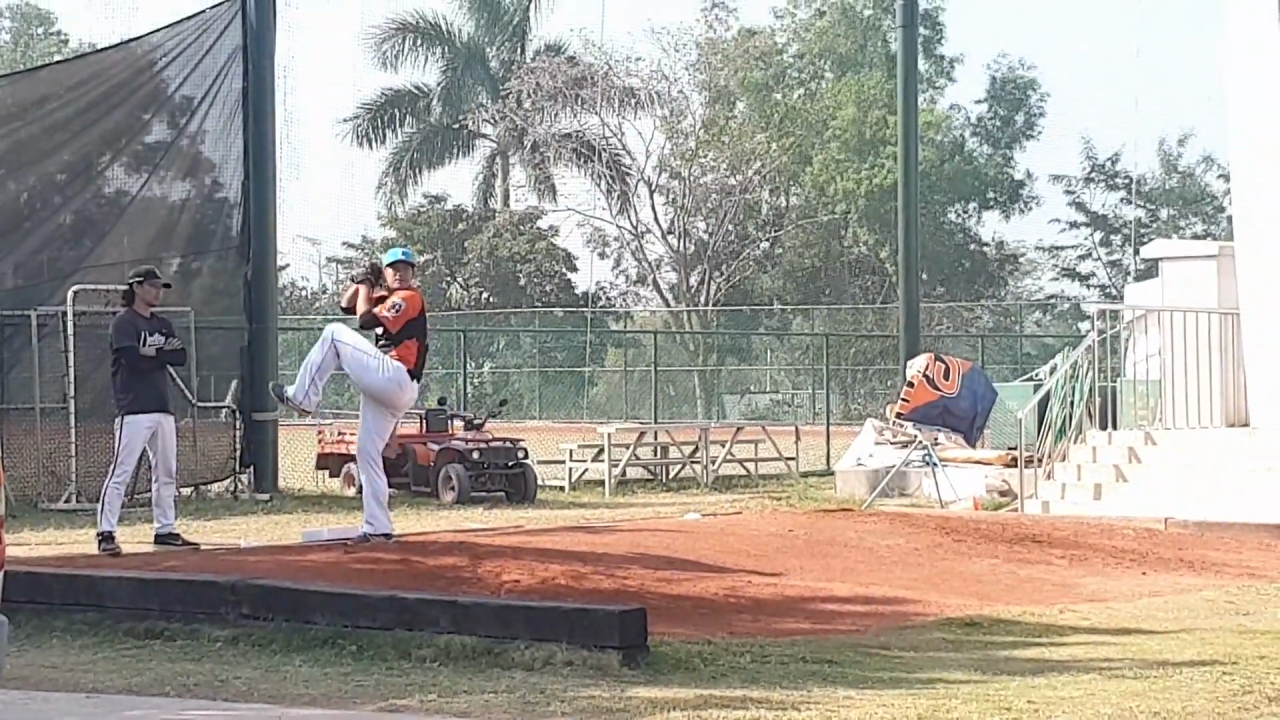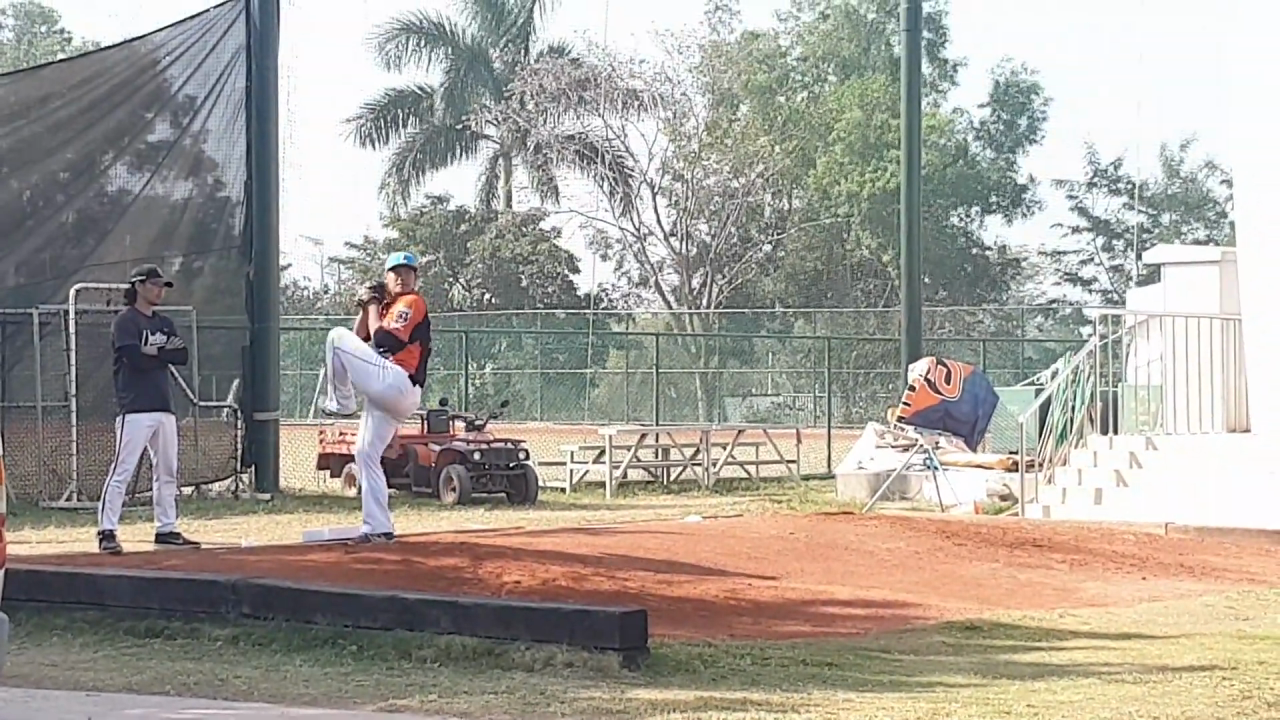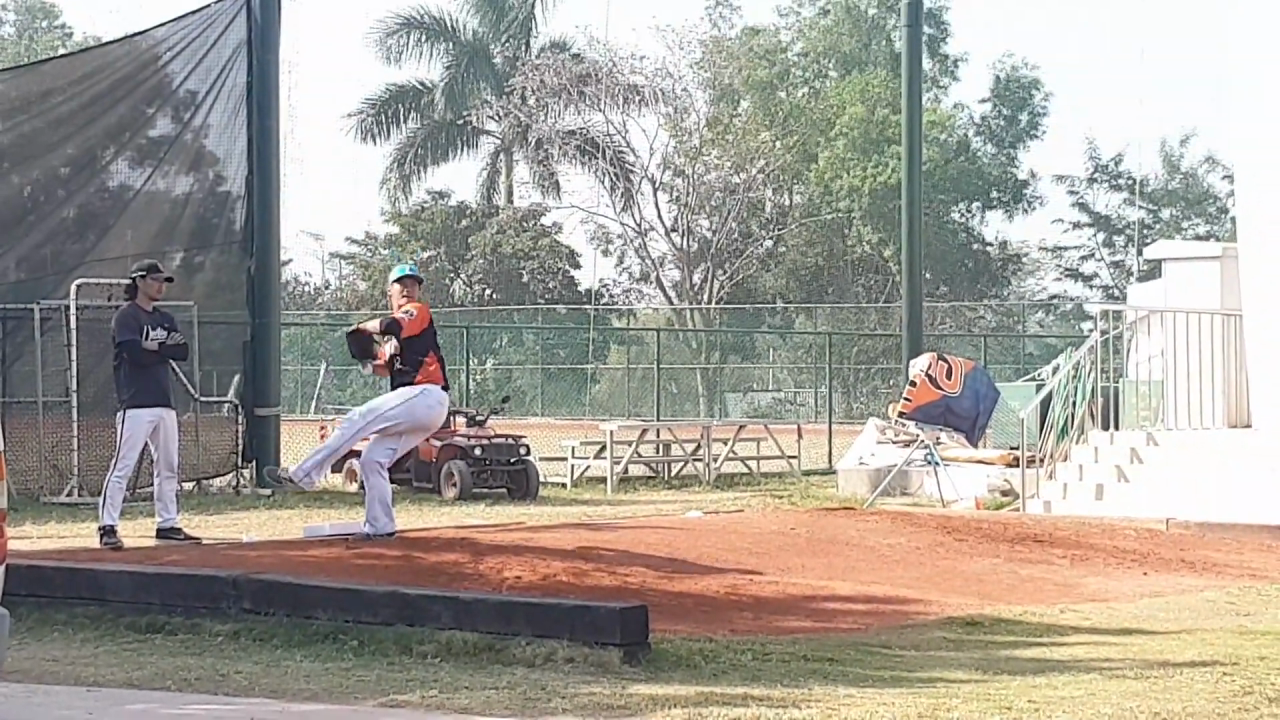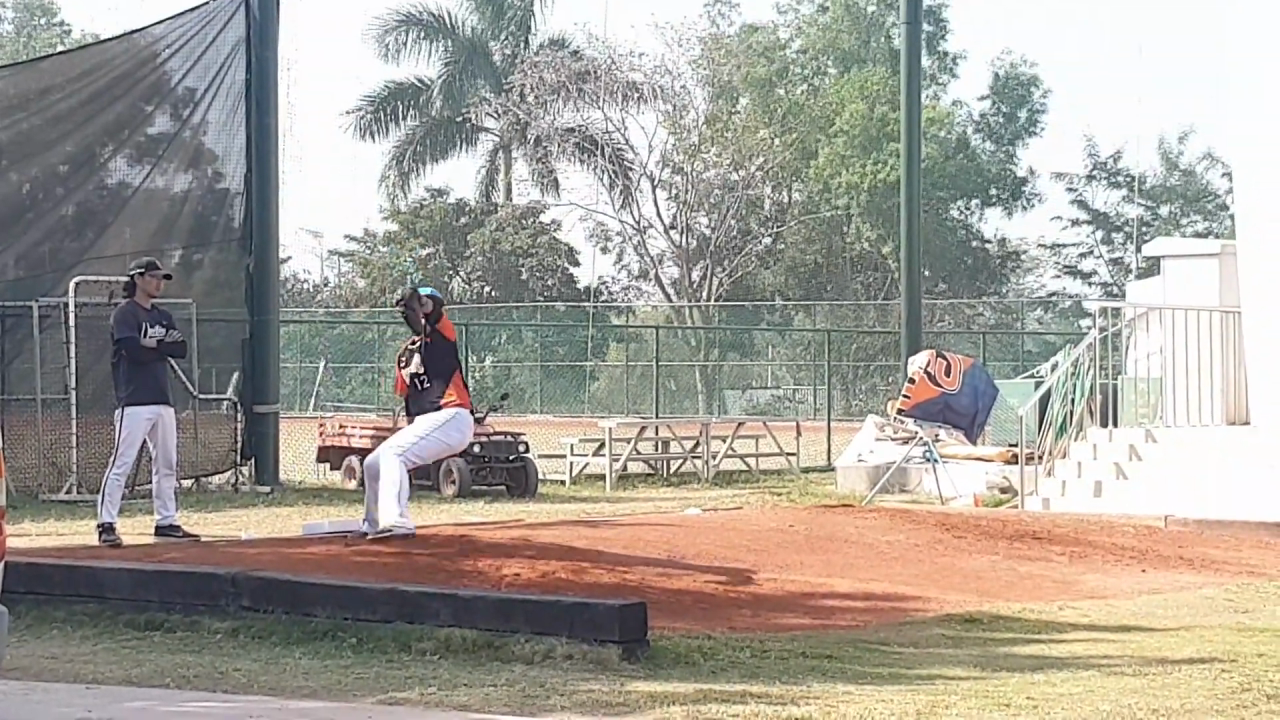
dt=0.2s
person 1, frame 1
left shoulder: (163, 324)
right shoulder: (123, 322)
left elbow: (181, 357)
right elbow: (133, 360)
left wrist: (153, 353)
right wrist: (163, 354)
left hip: (163, 408)
right hip: (134, 410)
left knee: (166, 473)
right knee: (121, 472)
left ankle: (165, 530)
right ankle: (106, 533)
person 1, frame 2
left shoulder: (165, 323)
right shoulder: (125, 321)
left elbow: (183, 356)
right elbow: (135, 359)
left wrist: (155, 351)
right wrist: (166, 353)
left hip: (164, 407)
right hip: (135, 409)
left knee: (167, 472)
right knee: (122, 471)
left ankle: (166, 529)
right ankle: (107, 532)
person 1, frame 3
left shoulder: (166, 319)
right shoulder: (126, 316)
left elbow: (183, 352)
right elbow: (135, 354)
left wrist: (155, 347)
right wrist: (167, 348)
left hip: (165, 403)
right hip: (136, 404)
left knee: (168, 467)
right knee: (123, 466)
left ankle: (167, 525)
right ankle: (107, 527)
person 1, frame 4
left shoulder: (164, 316)
right shoulder: (124, 314)
left elbow: (182, 350)
right elbow: (134, 351)
left wrist: (153, 344)
right wrist: (165, 346)
left hip: (163, 400)
right hip: (134, 402)
left knee: (167, 465)
right knee: (122, 464)
left ankle: (166, 522)
right ankle: (106, 525)
person 2, frame 1
left shoulder: (410, 297)
right shoulder: (387, 299)
left elbow: (366, 320)
right elbow: (346, 304)
left wrist: (365, 288)
right wrist: (360, 285)
left hip: (391, 376)
right hip: (386, 388)
left knee: (333, 332)
right knee: (367, 455)
left ankle: (302, 397)
right ankle: (378, 527)
person 2, frame 2
left shoulder: (411, 302)
right shoulder: (388, 306)
left elbow: (383, 337)
right elbow: (361, 337)
left wrist: (373, 305)
right wrist: (367, 306)
left hip: (395, 384)
right hip: (396, 395)
left knee: (337, 338)
right knee: (365, 455)
left ankle: (341, 401)
right ankle: (378, 528)
person 2, frame 3
left shoulder: (418, 311)
right shoulder: (388, 335)
left elbow: (390, 325)
right elbow: (389, 368)
left wrist: (362, 327)
right wrist: (376, 367)
left hip: (426, 397)
right hip: (417, 403)
left knee: (355, 423)
right knee: (372, 460)
left ankle: (302, 475)
right ankle: (380, 526)
person 2, frame 4
left shoulder: (438, 332)
right shoulder: (404, 354)
left elbow: (434, 313)
left wrist: (413, 302)
right wrist: (412, 433)
left hip: (450, 420)
right hip: (425, 423)
left knee: (393, 456)
right knee: (374, 464)
left ankle: (395, 522)
right ankle: (375, 525)
